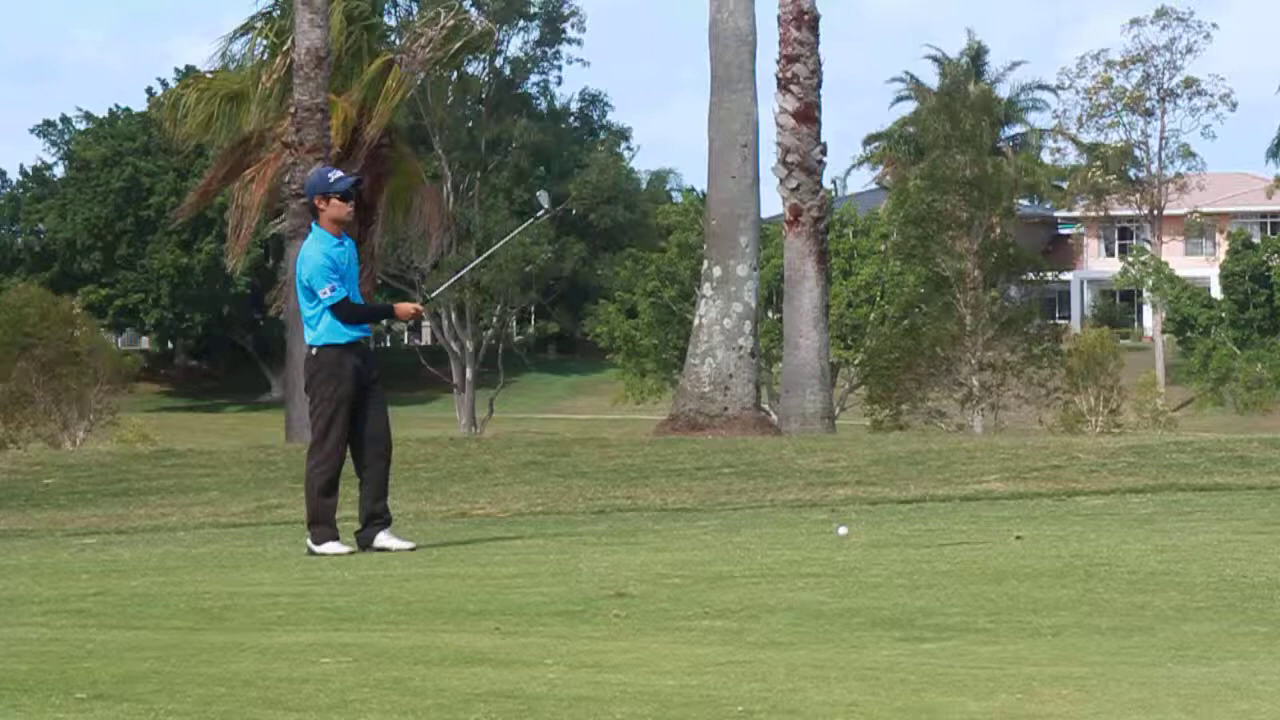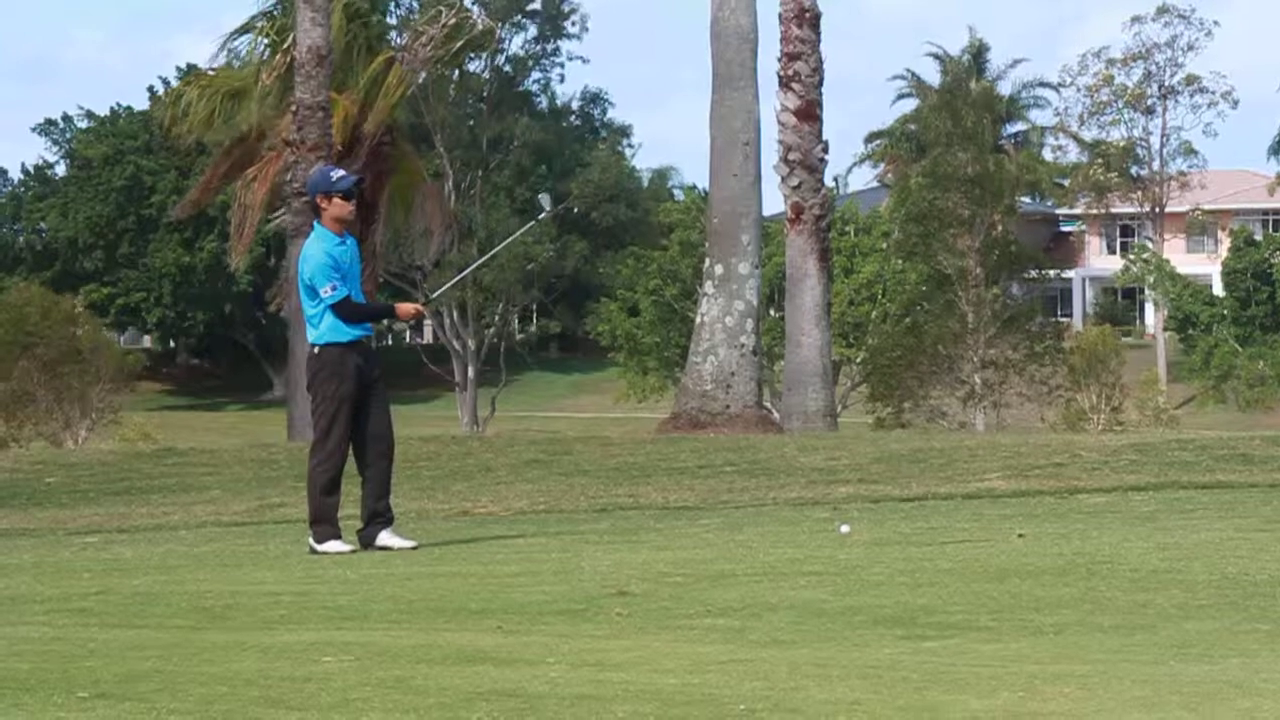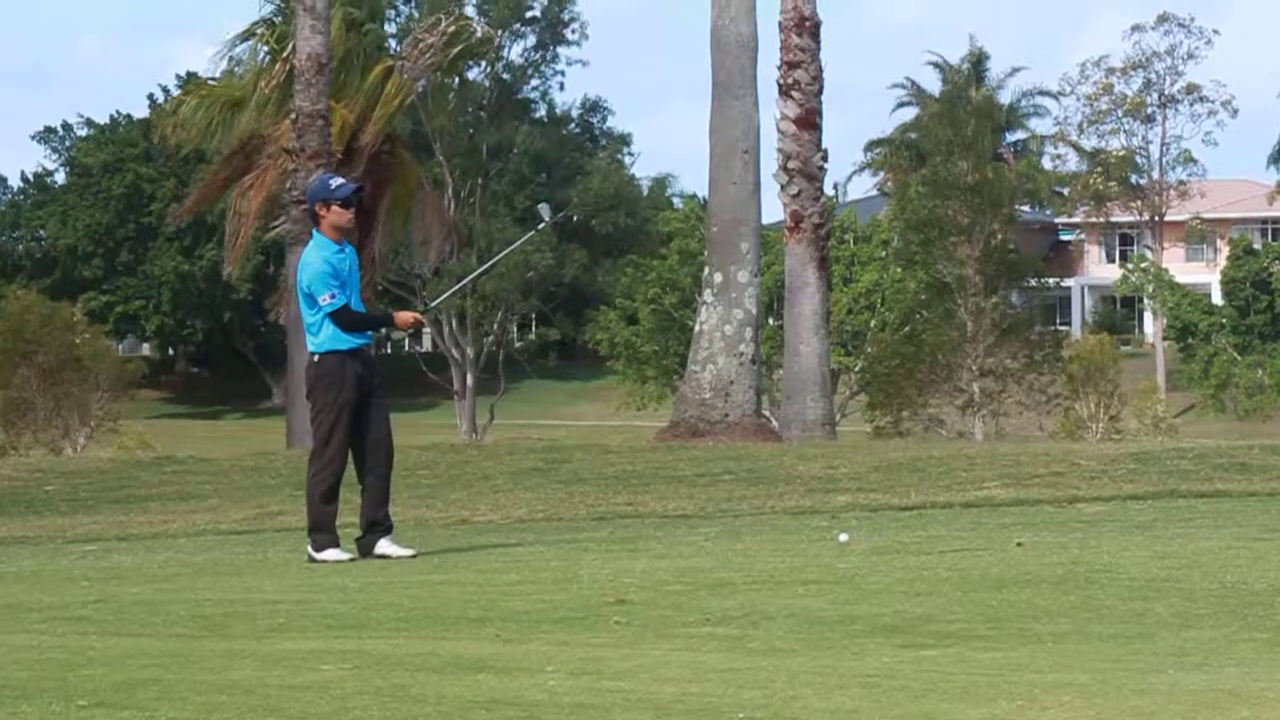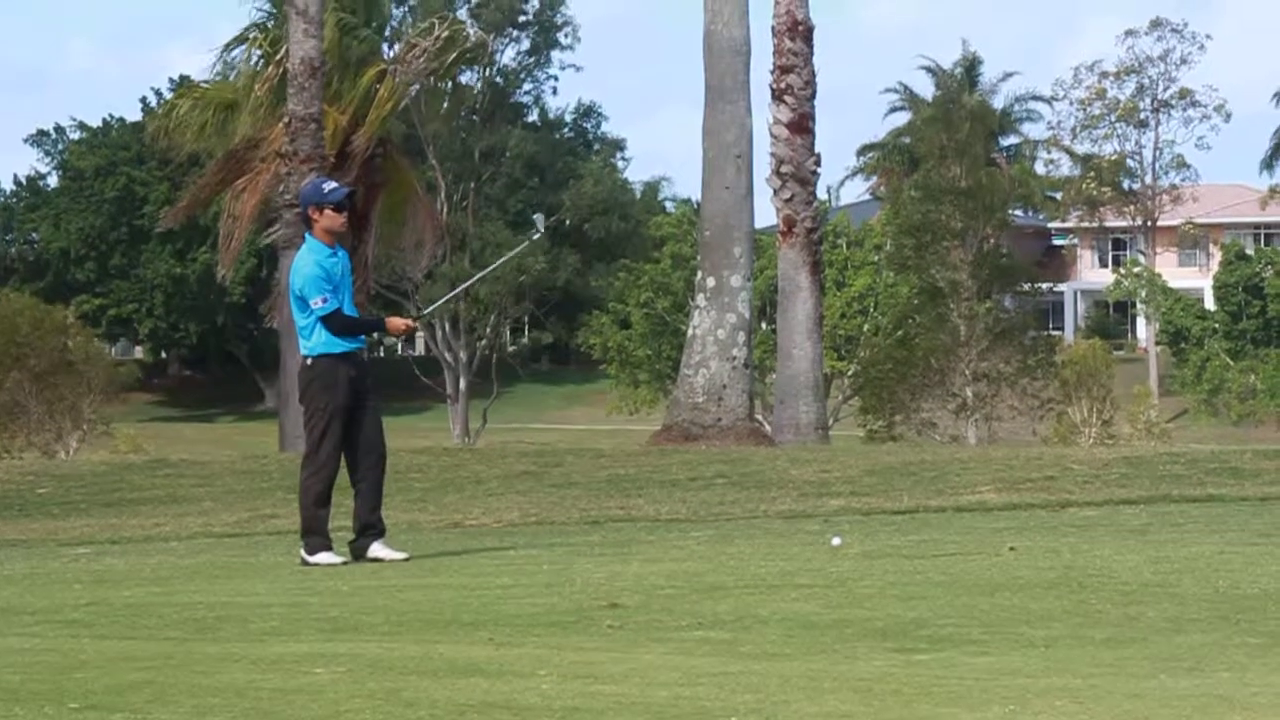
dt=0.4s
person 1, frame 1
left shoulder: (347, 244)
right shoulder: (316, 254)
right elbow: (344, 310)
left wrist: (390, 312)
right wrist: (393, 311)
left hip: (360, 353)
right hip: (330, 358)
left knee: (376, 444)
right knee: (329, 449)
left ankle: (375, 528)
right ankle: (321, 534)
person 1, frame 2
left shoulder: (349, 243)
right shoulder: (318, 253)
right elbow: (344, 310)
left wrist: (391, 314)
right wrist: (394, 311)
left hip: (362, 351)
right hip: (332, 357)
left knee: (378, 442)
right knee: (331, 447)
left ankle: (377, 527)
right ankle: (323, 533)
person 1, frame 3
left shoulder: (348, 251)
right shoulder: (317, 261)
right elbow: (343, 318)
left wrist: (387, 323)
right wrist: (392, 320)
left hip: (362, 359)
right hip: (332, 365)
left knee: (378, 450)
right knee: (330, 455)
left ankle: (376, 535)
right ankle: (321, 541)
person 1, frame 4
left shoulder: (340, 255)
right shoulder: (309, 265)
right elbow: (334, 323)
left wrist: (378, 328)
right wrist: (383, 324)
left hip: (353, 363)
right hip: (324, 368)
left knee: (370, 453)
right knee: (322, 459)
left ankle: (368, 538)
right ankle: (314, 545)
